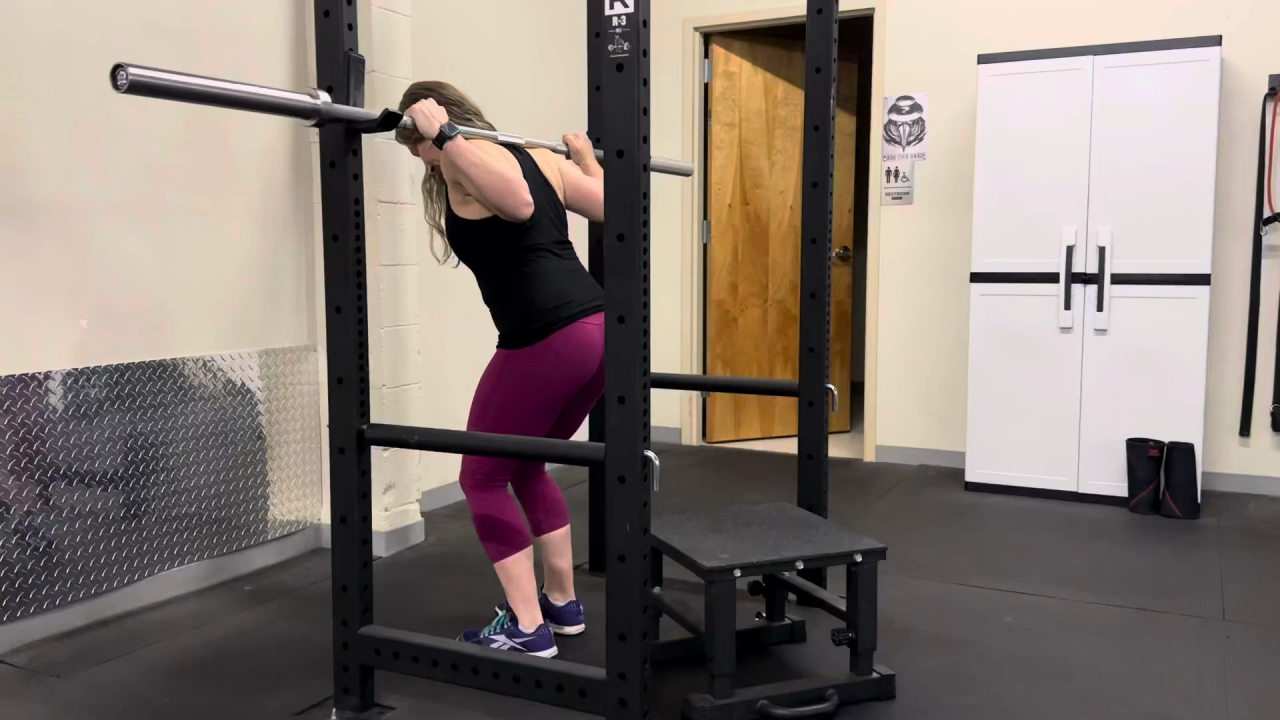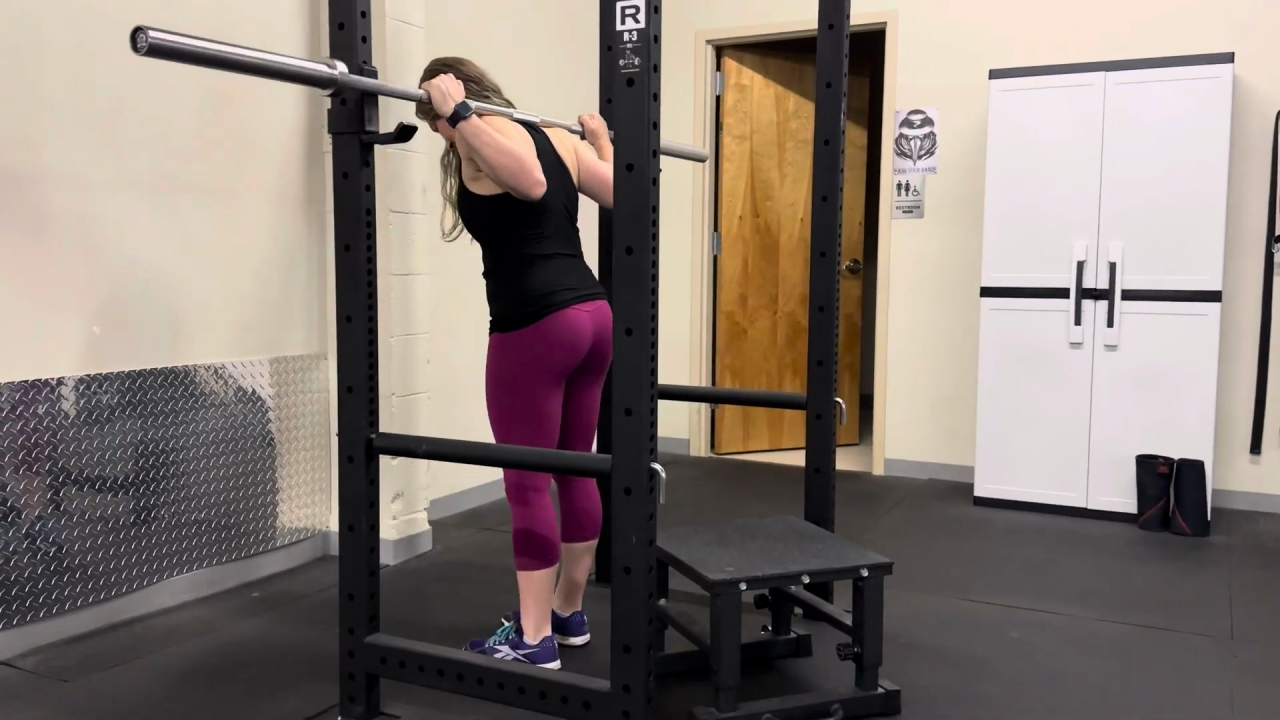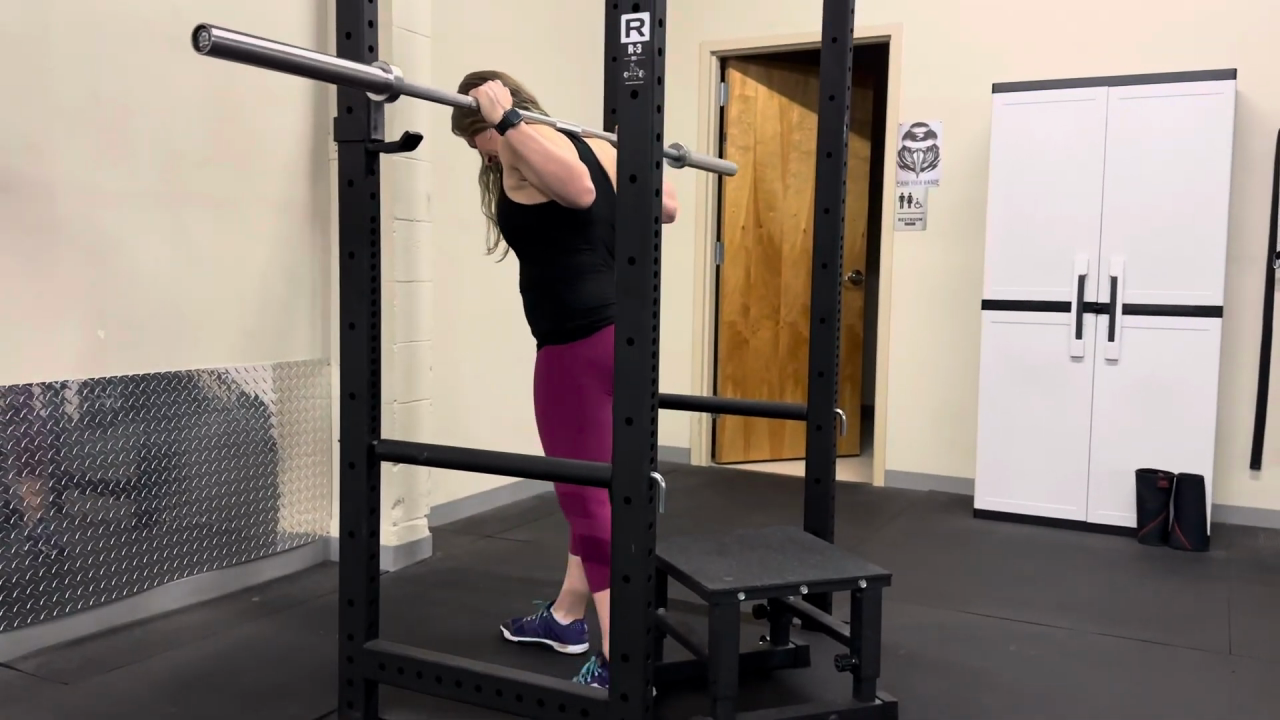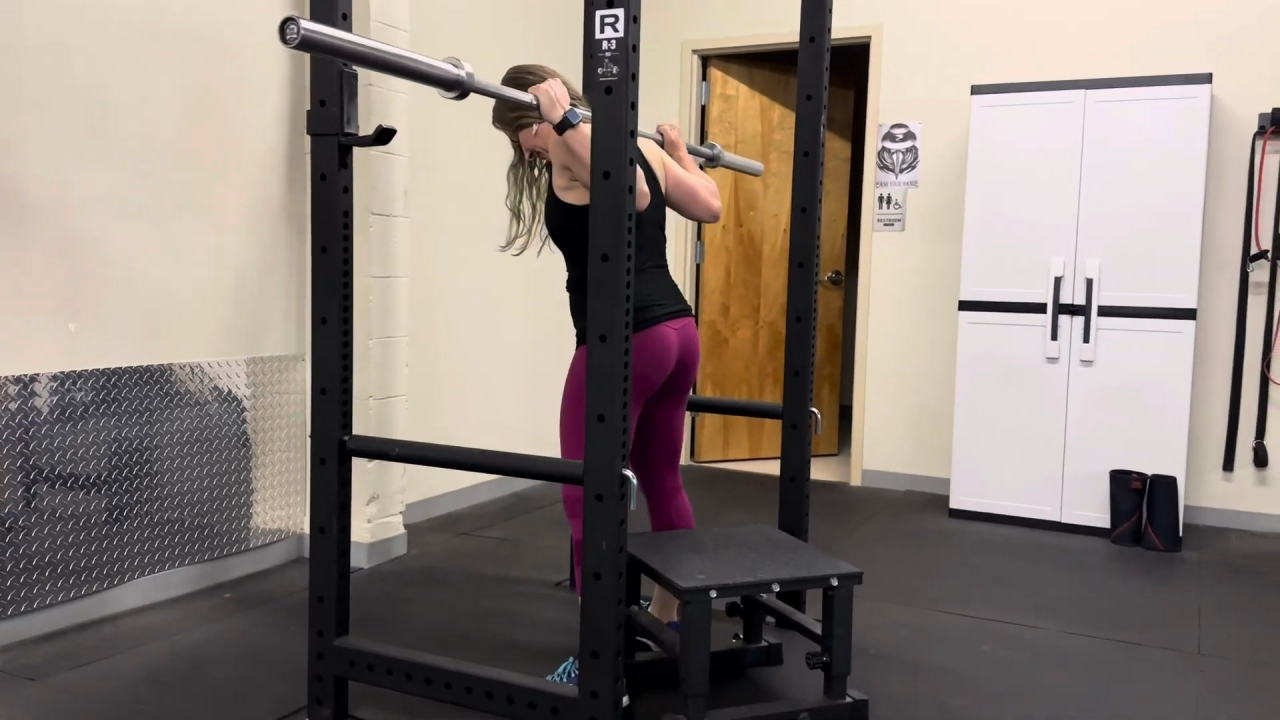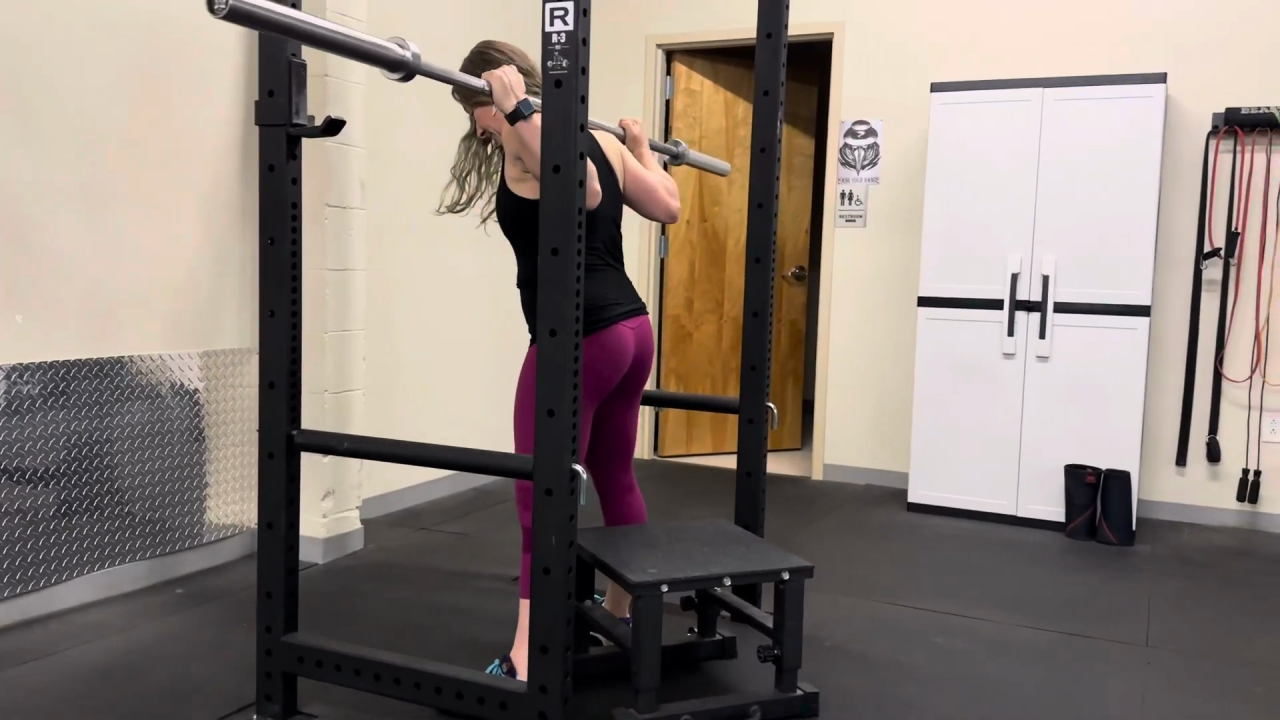
dt=1s
person 1, frame 1
left shoulder: (461, 158)
right shoulder: (540, 155)
left elbow: (518, 204)
right elbow: (613, 208)
left wrist: (441, 135)
right wrist: (587, 159)
left hip: (546, 343)
right hip: (598, 330)
left knee: (483, 479)
right knee: (525, 468)
left ankle: (526, 628)
right ankle: (563, 601)
person 1, frame 2
left shoulder: (481, 134)
right shoulder: (557, 136)
left elbow: (528, 181)
left wrist: (457, 114)
right wrist: (601, 141)
left hip: (534, 328)
right hip: (592, 317)
left knee: (529, 485)
right knee: (575, 473)
left ankle: (534, 639)
right ankle: (569, 612)
person 1, frame 3
left shoulder: (522, 146)
right shoulder: (596, 145)
left elbow: (577, 190)
right elbow: (666, 206)
left wrist: (506, 121)
left hip: (579, 343)
right hip: (622, 334)
left knee: (587, 499)
right knee: (590, 488)
right ankle: (566, 616)
person 1, frame 4
left shoulder: (575, 148)
right shoulder: (640, 145)
left elbow: (626, 187)
right elbow: (709, 205)
left wrist: (565, 121)
right wrist: (679, 151)
left hip: (624, 343)
right hip: (677, 332)
left knee: (587, 499)
right knee: (663, 483)
right ankle: (670, 614)
person 1, frame 5
left shoulder: (528, 141)
right shoulder: (601, 140)
left elbow: (582, 188)
right elbow: (668, 205)
left wrist: (517, 111)
right wrist: (641, 147)
left hip: (578, 343)
right hip: (632, 331)
left knee: (542, 499)
right knee: (617, 483)
left ankle: (526, 662)
right ankle: (622, 611)
